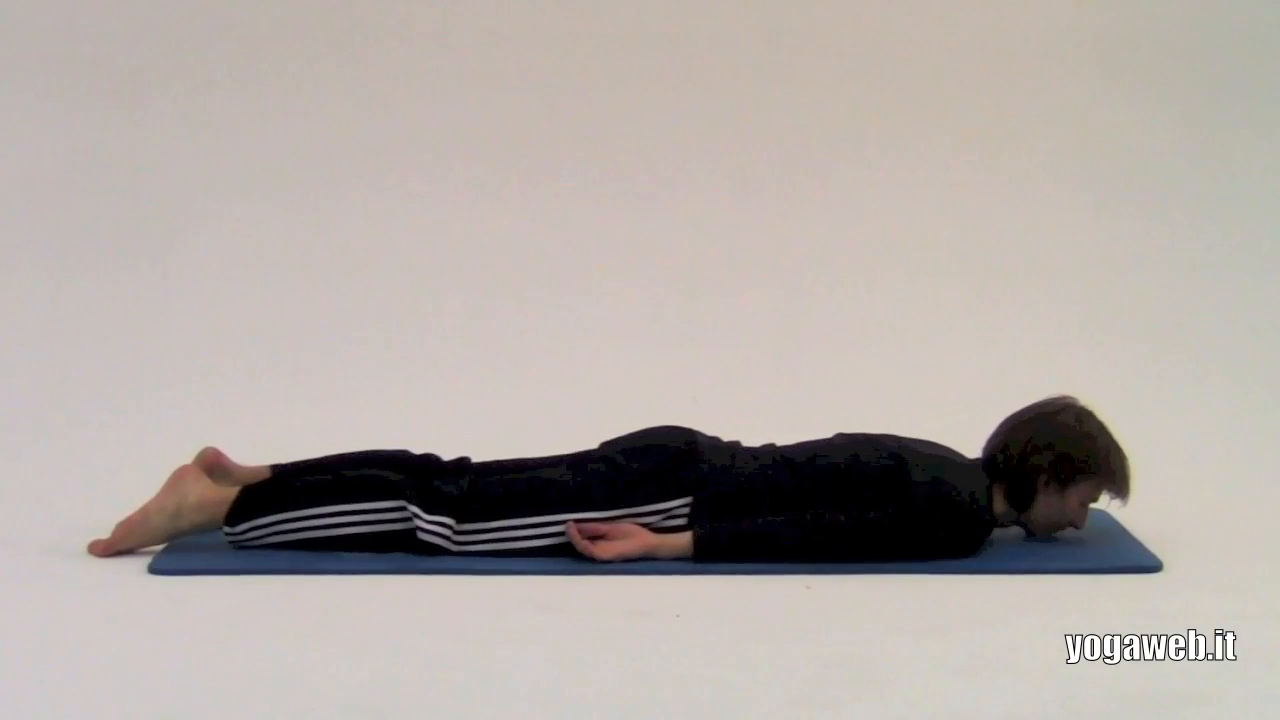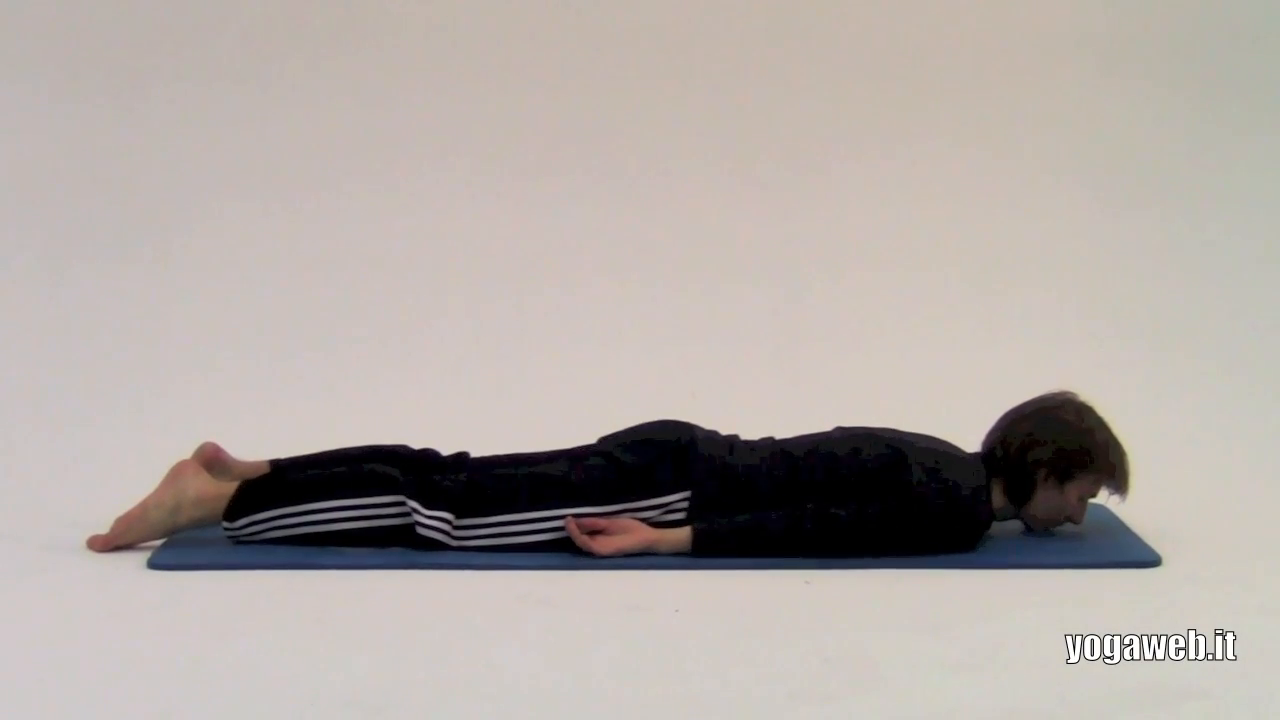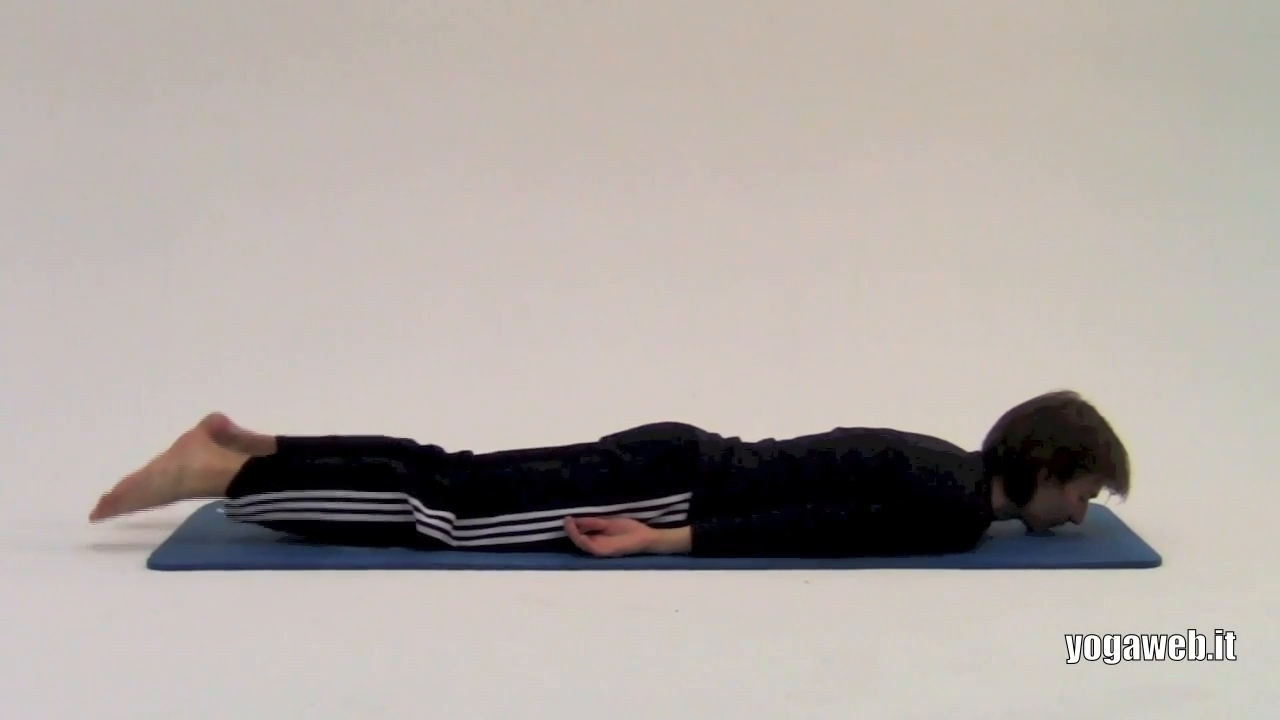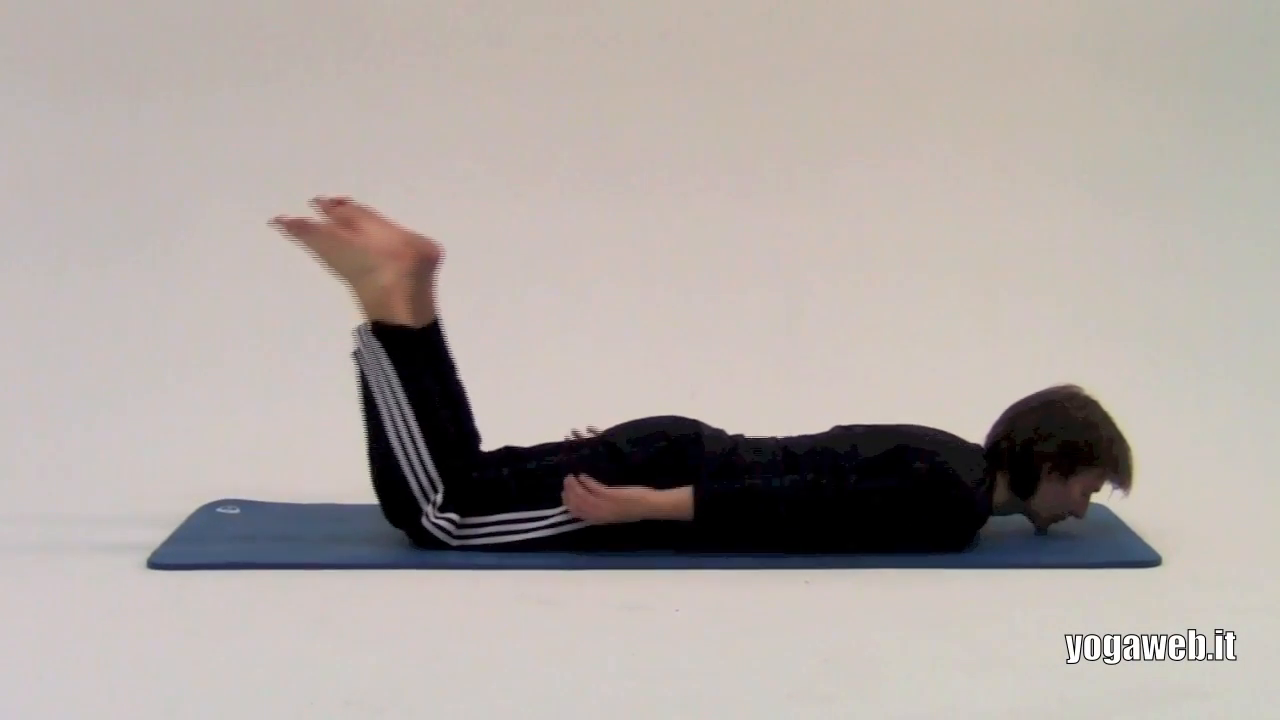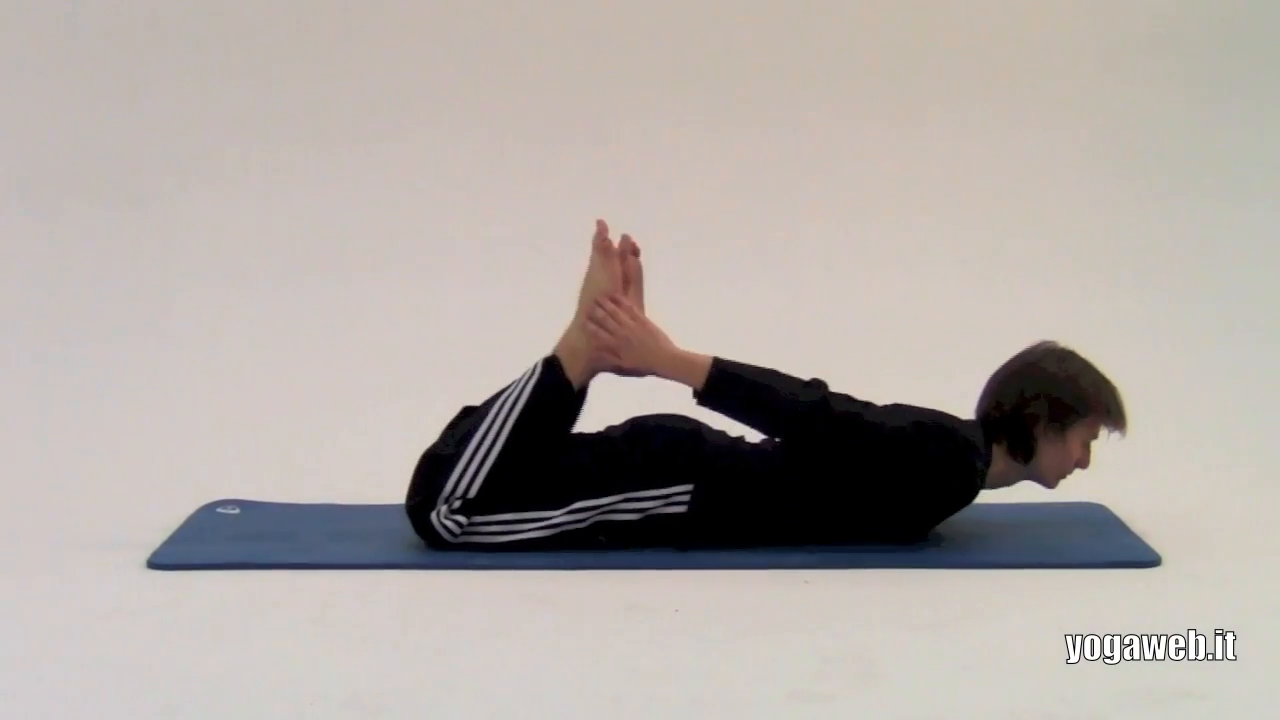
dt=1s
person 1, frame 1
left shoulder: (946, 468)
right shoulder: (961, 517)
right elbow: (813, 535)
right wrist: (670, 546)
left hip: (674, 464)
right hip: (669, 491)
left knee: (448, 484)
right knee: (450, 516)
left ankle: (248, 476)
right ankle: (218, 502)
person 1, frame 2
left shoulder: (945, 463)
right shoulder: (962, 512)
right elbow: (815, 529)
right wrist: (669, 541)
left hip: (673, 459)
right hip: (670, 486)
left knee: (454, 480)
right knee: (446, 512)
left ankle: (250, 472)
right ankle: (217, 498)
person 1, frame 3
left shoulder: (945, 465)
right shoulder: (960, 512)
right elbow: (814, 529)
right wrist: (667, 543)
left hip: (674, 465)
right hip: (673, 493)
left knee: (449, 477)
right knee: (438, 507)
left ankle: (246, 446)
right ankle: (217, 471)
person 1, frame 4
left shoulder: (947, 460)
right shoulder: (953, 506)
right elbow: (809, 506)
right wrist: (655, 506)
left hip: (676, 452)
right hip: (673, 480)
left knee: (457, 483)
right knee: (438, 508)
left ankle: (404, 288)
right ankle: (389, 292)
person 1, frame 5
left shoulder: (945, 443)
right shoulder: (952, 463)
left elbow: (813, 406)
right elbow: (816, 423)
left wrist: (666, 361)
right wrist: (671, 361)
left hip: (677, 464)
right hip: (669, 486)
right knee: (443, 508)
